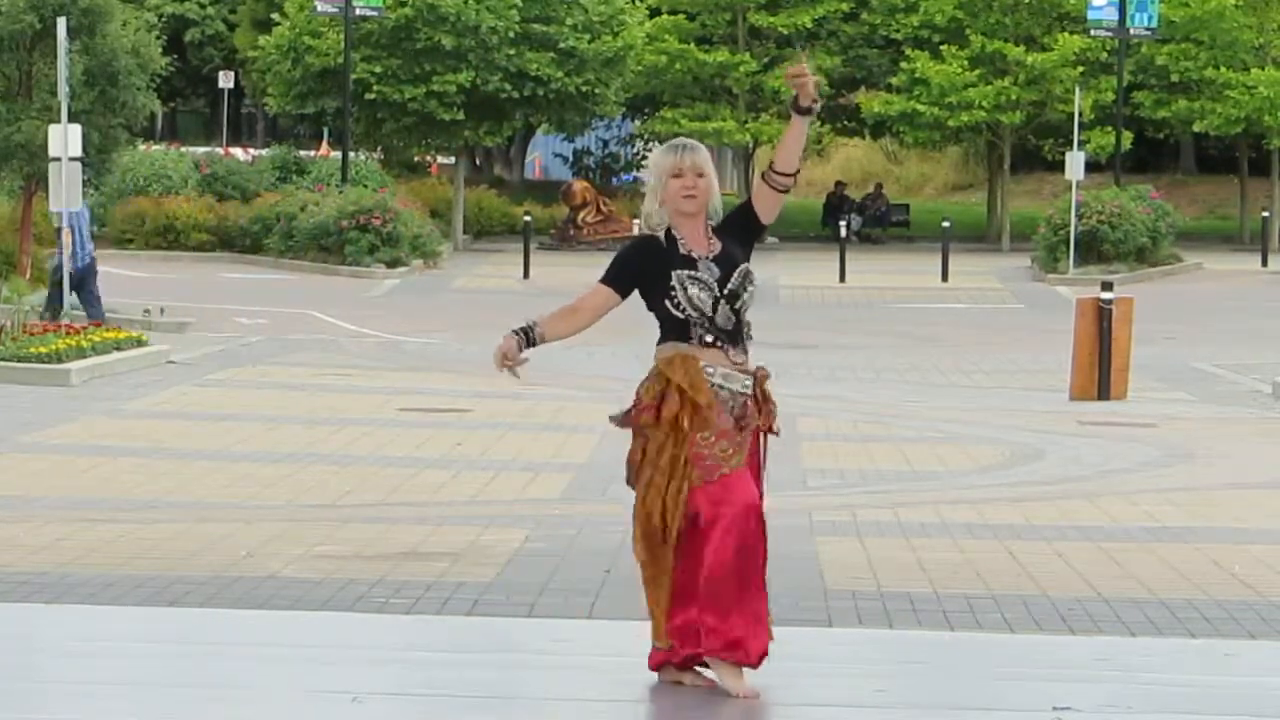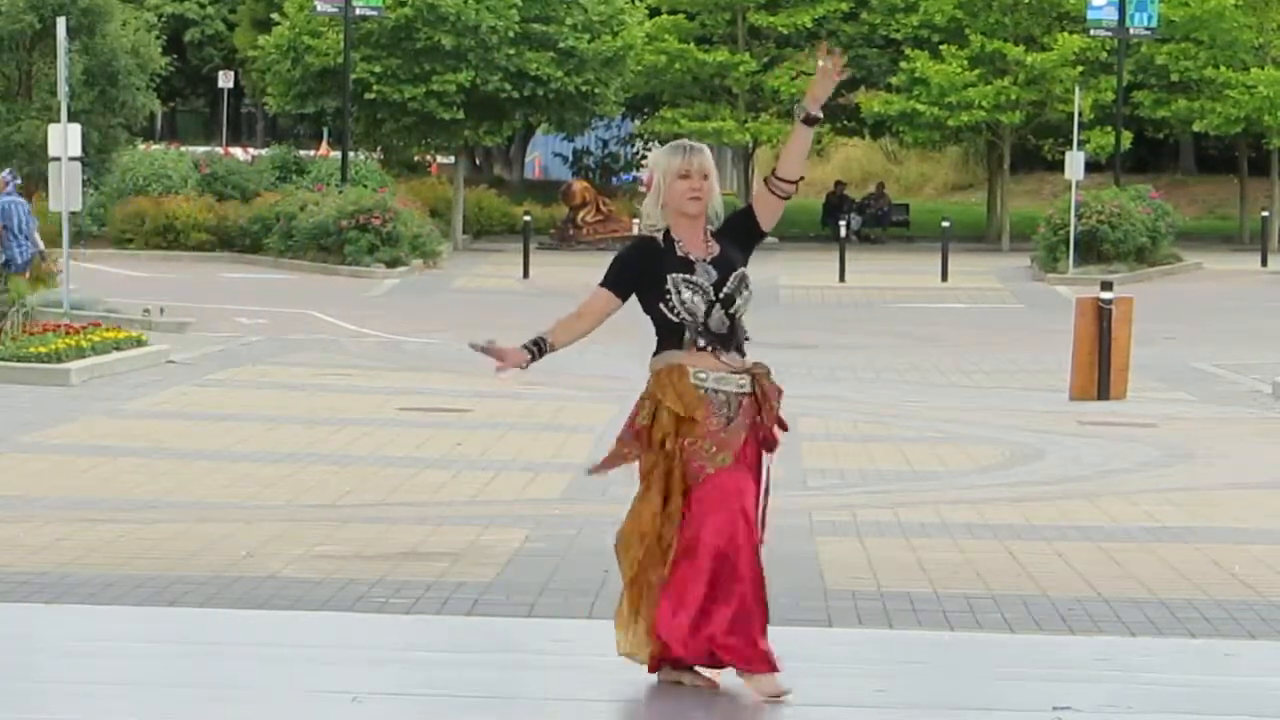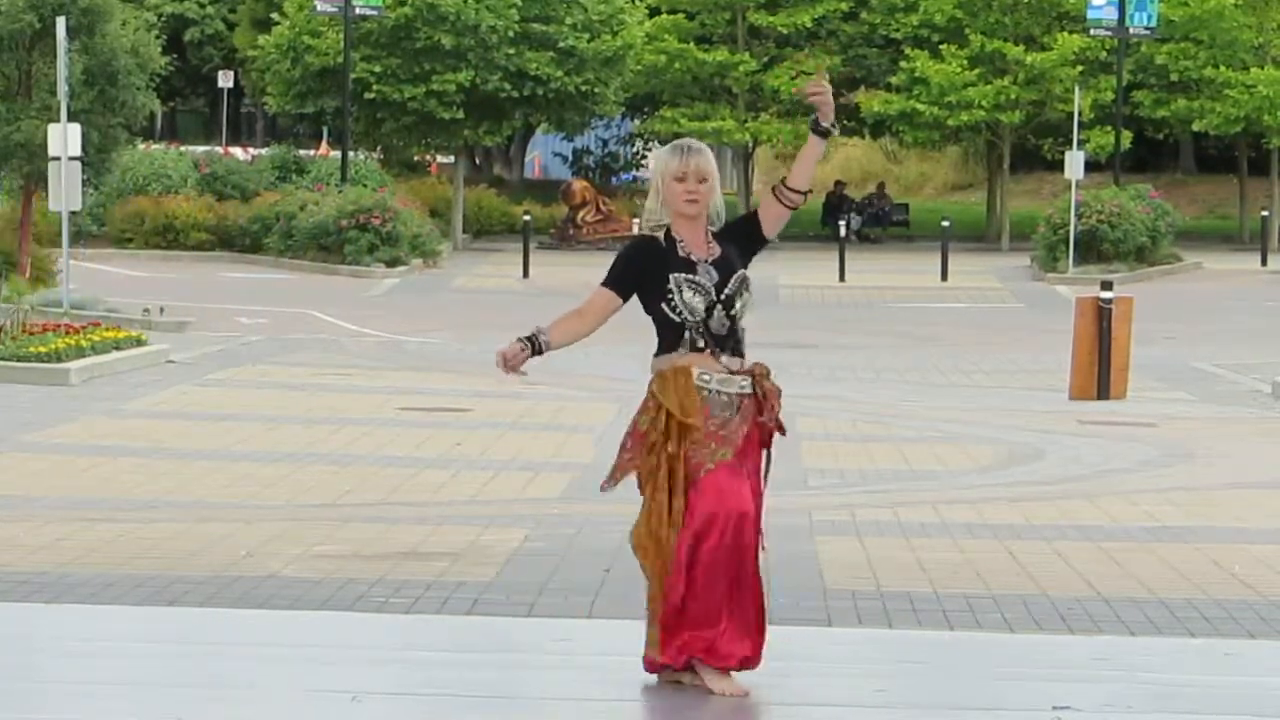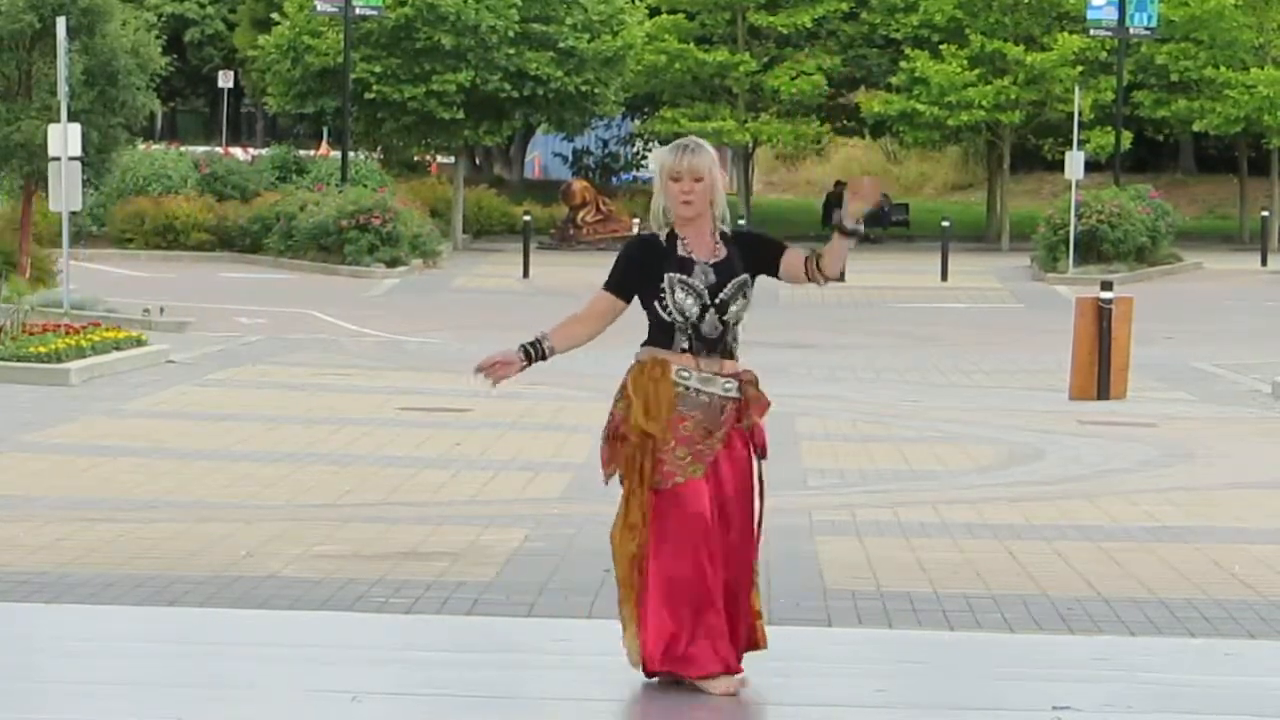
dt=0.5s
person 1, frame 1
left shoulder: (733, 234)
right shoulder: (646, 251)
left elbow: (780, 177)
right elbow: (585, 309)
left wrist: (803, 104)
right wrist: (524, 338)
left hip: (737, 400)
right hip: (684, 397)
left knee: (712, 525)
right knee: (729, 512)
left ankle: (679, 656)
right ankle: (718, 644)
person 1, frame 2
left shoulder: (733, 238)
right shoulder: (644, 254)
left elbow: (783, 181)
right elbow: (586, 316)
left wrist: (812, 105)
right wrist: (528, 351)
left hip: (737, 402)
right hip: (683, 401)
left knee: (719, 526)
right knee: (719, 517)
left ankle: (676, 653)
right ankle: (742, 652)
person 1, frame 3
left shoulder: (734, 241)
right shoulder: (645, 252)
left elbow: (792, 193)
right elbow: (588, 315)
left wrist: (823, 120)
right wrist: (528, 345)
left hip: (738, 404)
right hip: (682, 401)
left knee: (727, 523)
right knee: (721, 516)
left ankle: (679, 656)
right ankle: (702, 651)
person 1, frame 4
left shoulder: (743, 247)
right shoulder: (647, 250)
left elbow: (819, 268)
right elbow: (591, 319)
left wrist: (850, 217)
right wrist: (524, 355)
left hip: (727, 409)
right hip: (666, 403)
left knee: (728, 532)
right knee: (684, 524)
left ankle: (700, 653)
right ankle: (691, 657)
